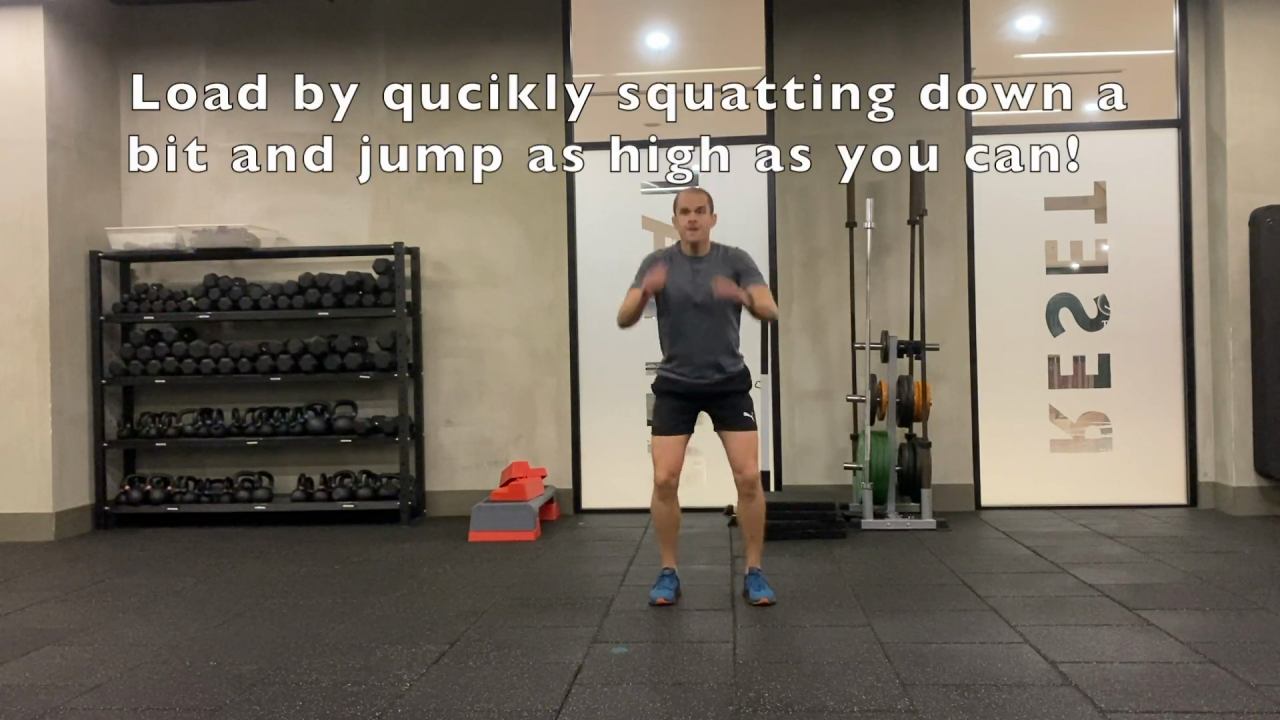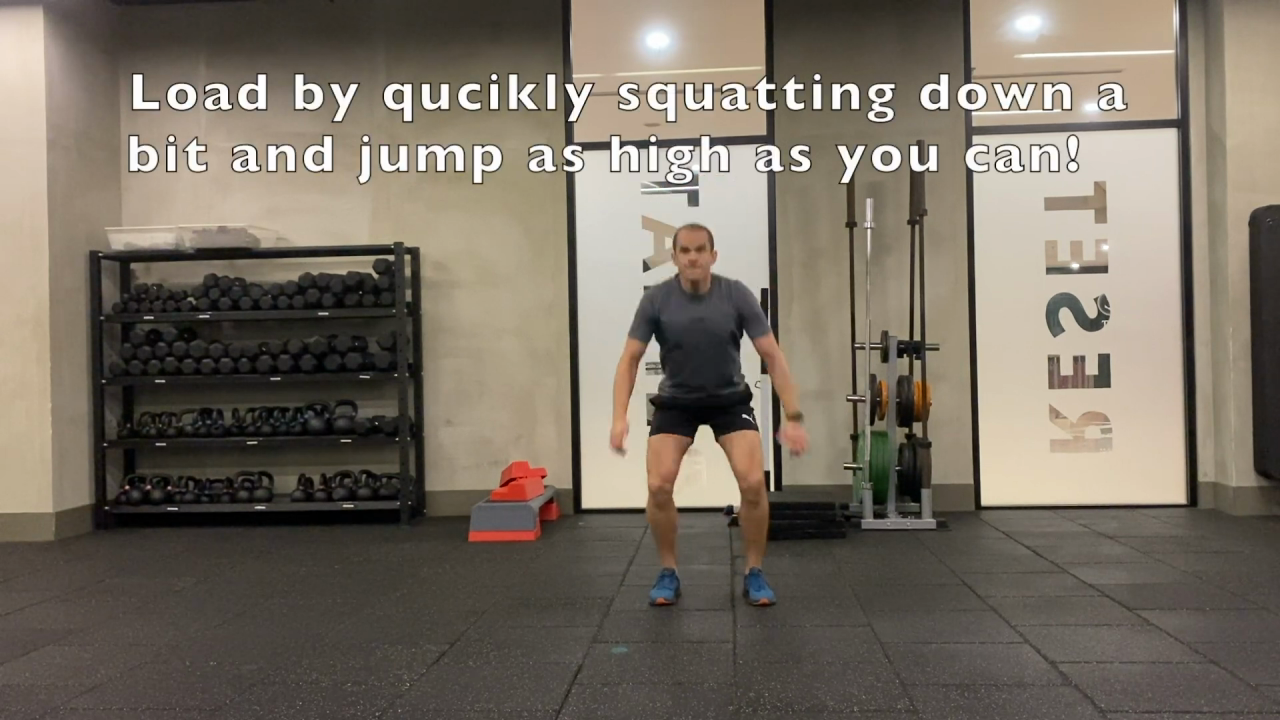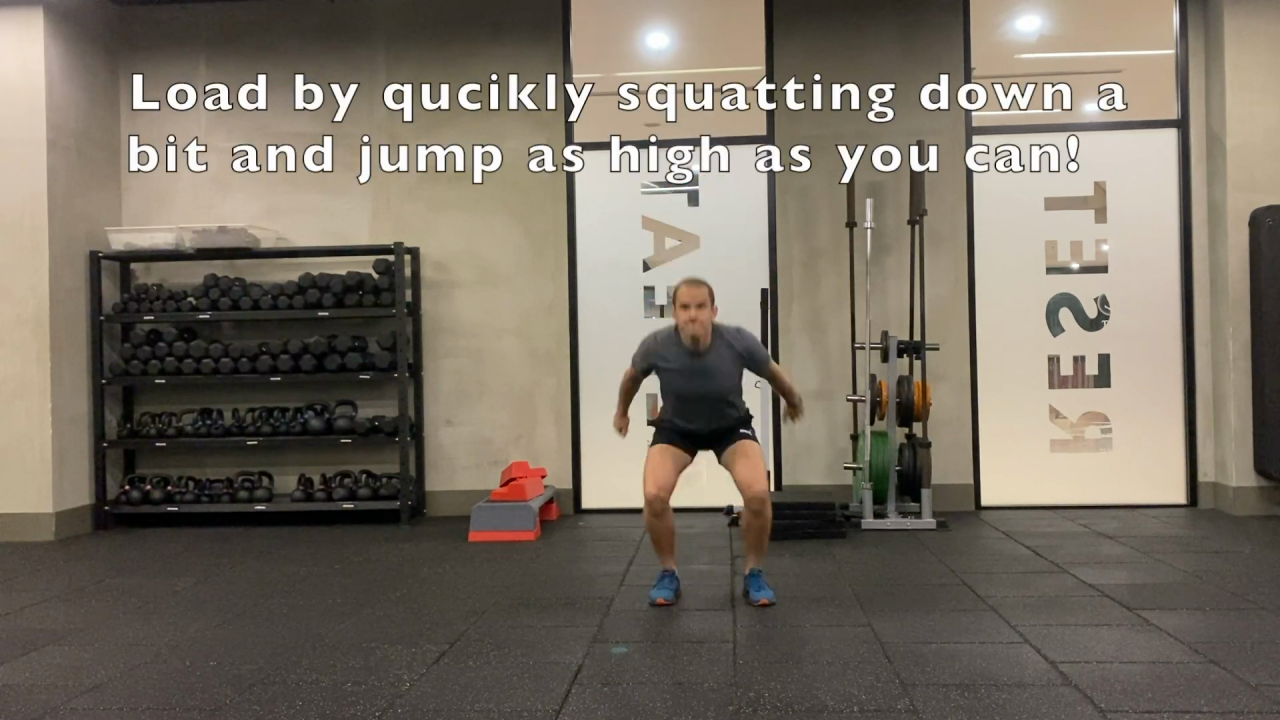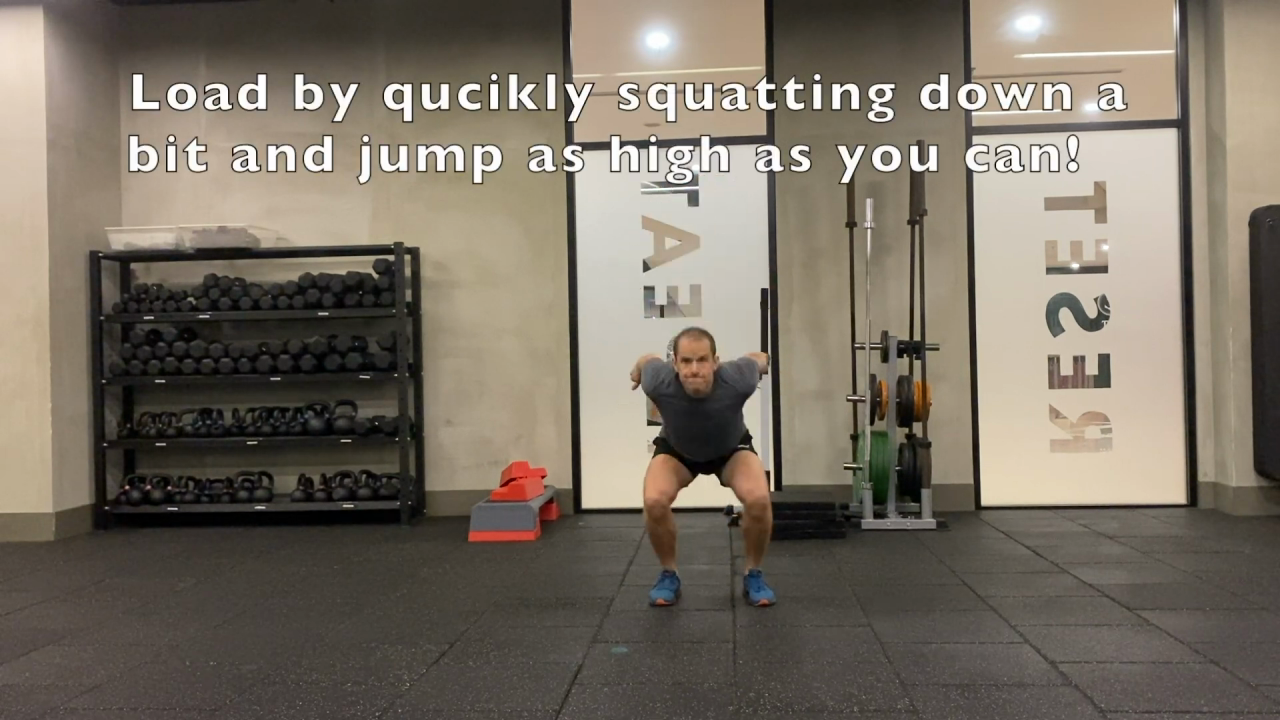
dt=0.1s
person 1, frame 1
left shoulder: (735, 260)
right shoulder: (656, 263)
left elbow: (770, 311)
right elbow: (624, 319)
left wrist: (742, 296)
right wrist: (645, 292)
left hip: (728, 381)
right hip: (675, 384)
left knee: (748, 477)
right knee: (664, 480)
left ankle: (754, 571)
right ankle: (668, 572)
person 1, frame 2
left shoulder: (736, 295)
right shoulder: (656, 298)
left elbow: (773, 355)
right elbow: (629, 360)
left wrist: (792, 416)
right wrist: (620, 415)
left hip: (729, 400)
right hip: (675, 404)
left knee: (754, 484)
right knee: (658, 487)
left ankle: (754, 572)
right ankle: (668, 574)
person 1, frame 3
left shoulder: (739, 342)
right shoulder: (656, 345)
left elbow: (773, 372)
right elbow: (631, 376)
left wrist: (793, 400)
right wrist: (621, 411)
left hip: (730, 424)
right hip: (676, 427)
left knee: (758, 492)
right knee: (655, 493)
left ankle: (753, 571)
right ankle: (668, 572)
person 1, frame 4
left shoulder: (737, 379)
right shoulder: (661, 382)
left elbow: (754, 362)
right elbow: (648, 362)
left wrist: (761, 360)
right wrist: (638, 369)
left hip: (729, 448)
right hip: (677, 452)
left knee: (758, 498)
right knee: (655, 500)
left ankle: (753, 572)
right ankle: (669, 573)
